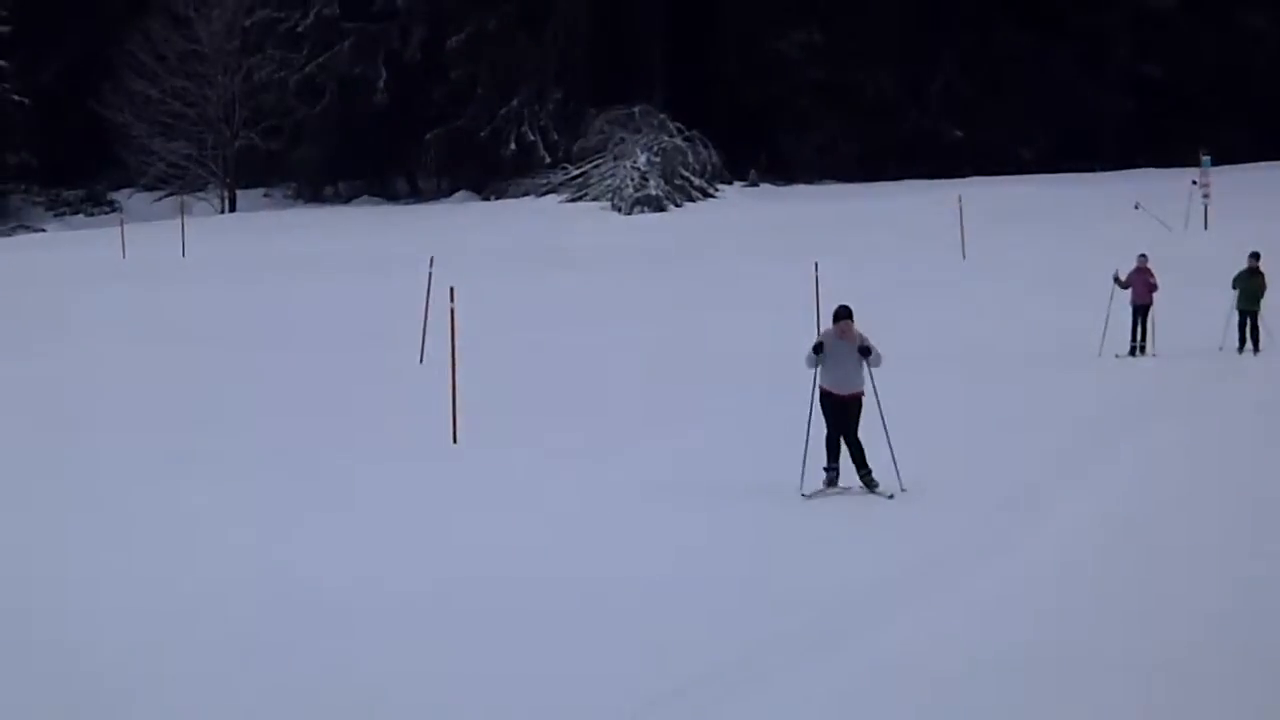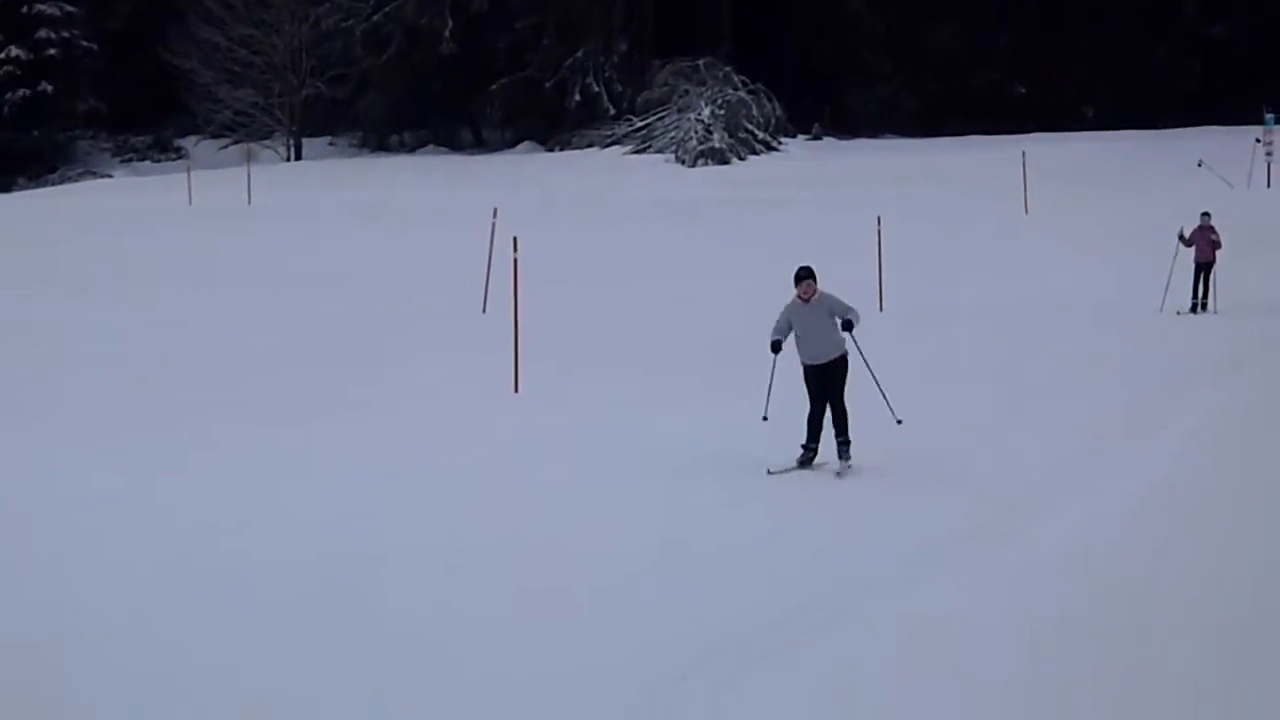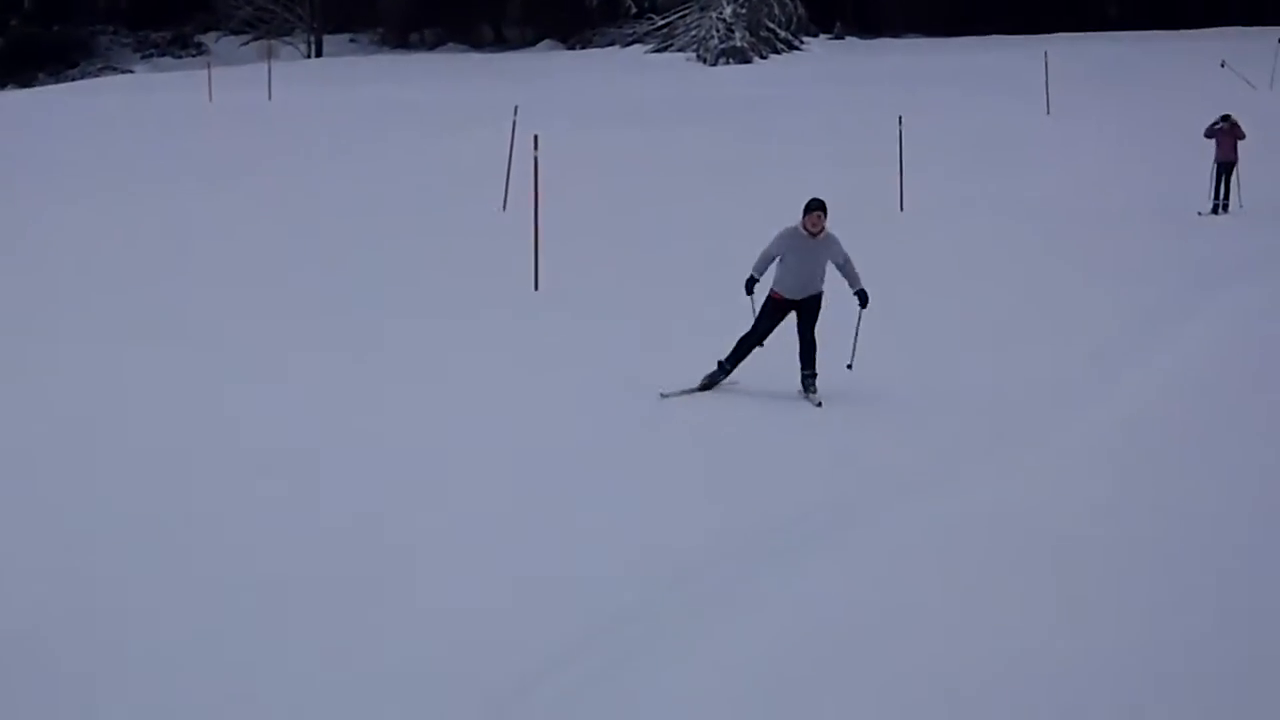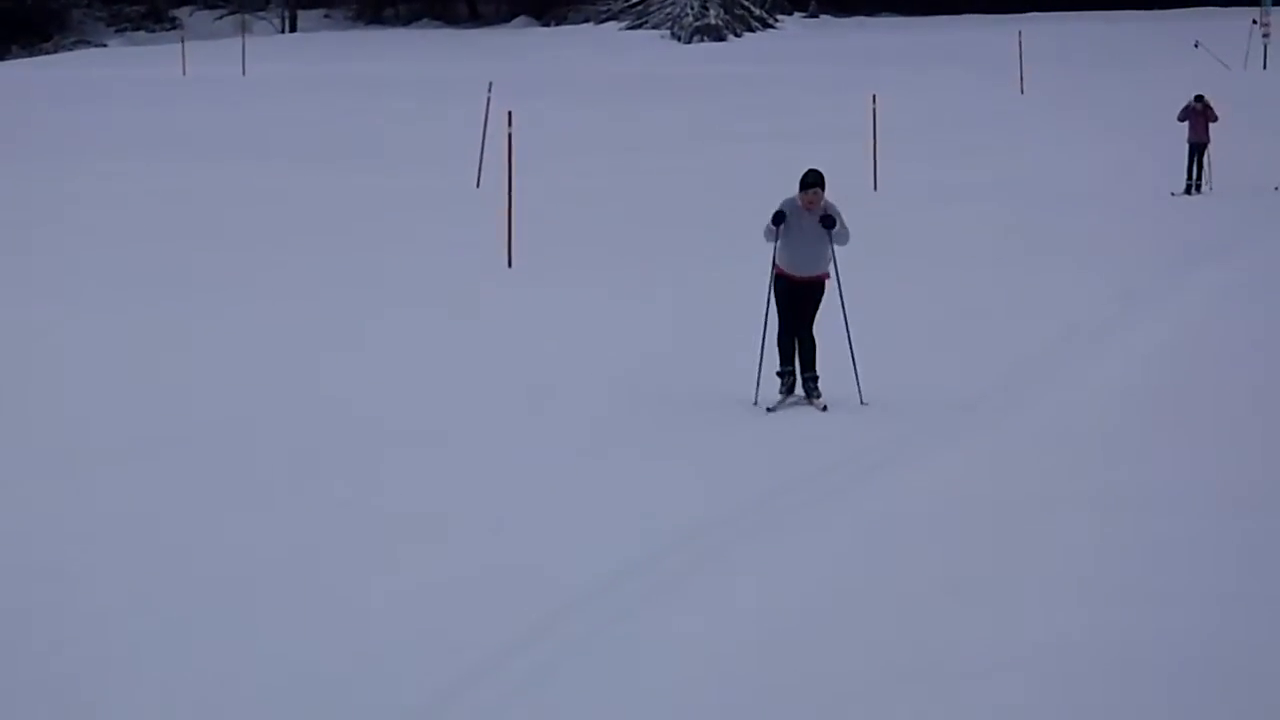
dt=0.7s
person 1, frame 1
left shoulder: (859, 339)
right shoulder: (825, 337)
left elbow: (877, 361)
right elbow: (811, 363)
left wrist: (869, 354)
right wrist: (815, 352)
left hip: (853, 394)
right hip: (829, 393)
left knee: (850, 435)
right knee: (833, 430)
person 1, frame 2
left shoulder: (828, 300)
right shoulder: (791, 308)
left elbow: (851, 313)
right elbow: (779, 330)
left wrist: (850, 320)
right wrist: (776, 340)
left hip: (836, 358)
right hip: (811, 364)
left knee: (836, 401)
right knee: (817, 406)
left ankle: (843, 444)
right ankle: (810, 449)
person 1, frame 3
left shoulder: (831, 242)
right shoulder: (788, 235)
left elbow: (845, 264)
right elbow: (768, 254)
left wrist: (858, 288)
right wrist: (753, 277)
left hip: (811, 297)
right hip: (781, 294)
left knee: (806, 333)
right knee: (757, 334)
left ankle: (808, 377)
right ankle: (725, 368)
person 1, frame 4
left shoulder: (830, 210)
right shoulder: (788, 206)
left elbow: (843, 239)
right elbow: (769, 236)
left wrist: (833, 226)
right wrist: (775, 223)
left hip: (814, 279)
right hip: (785, 276)
left knee: (803, 328)
right knee: (786, 326)
left ankle: (809, 379)
right ankle: (787, 375)
